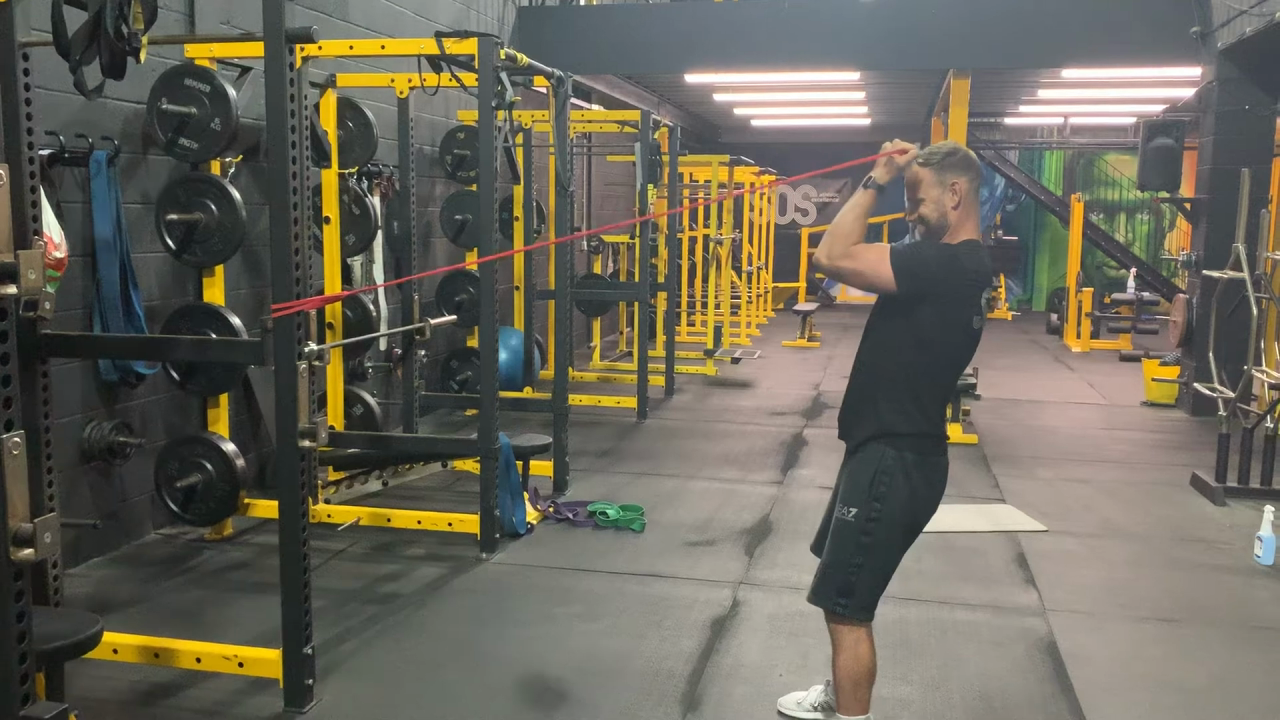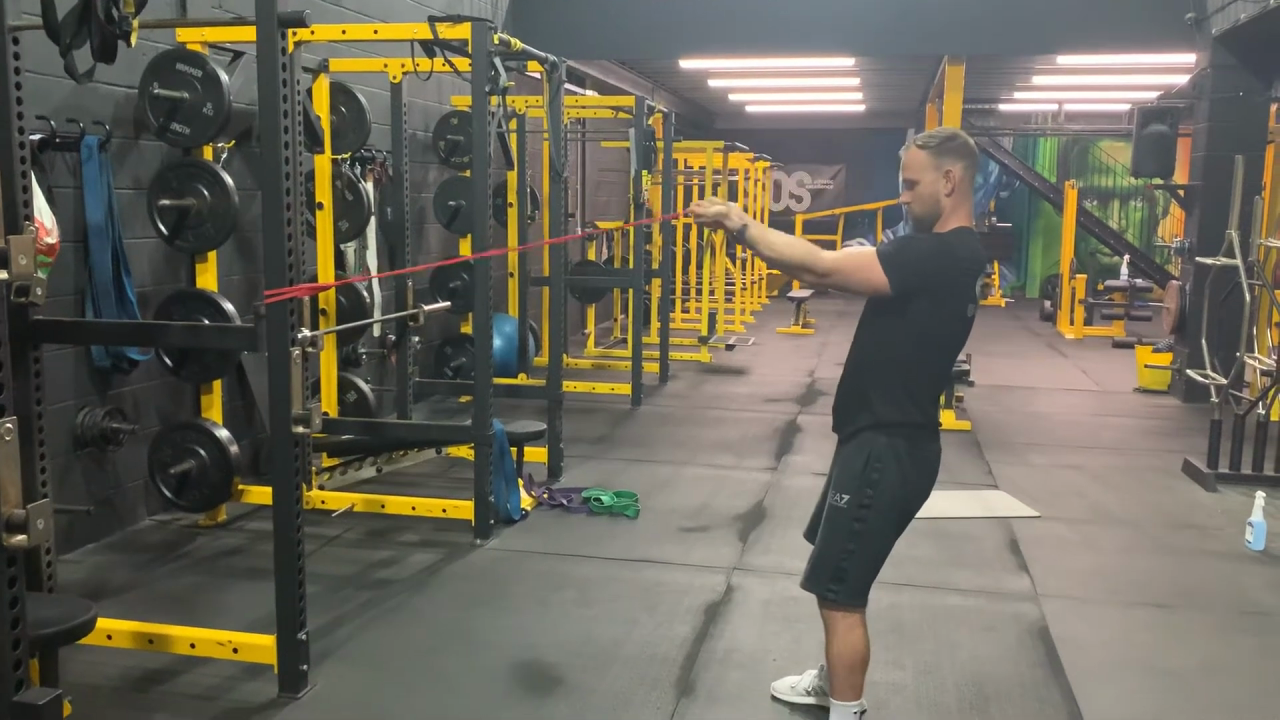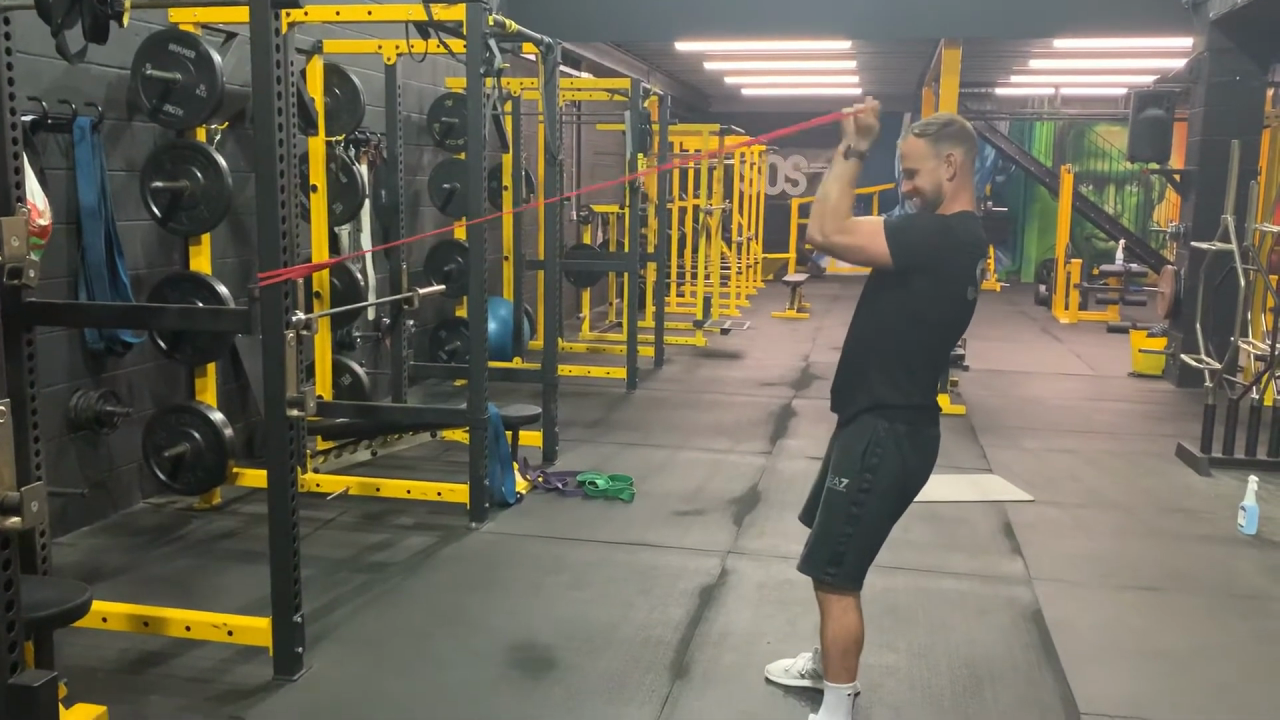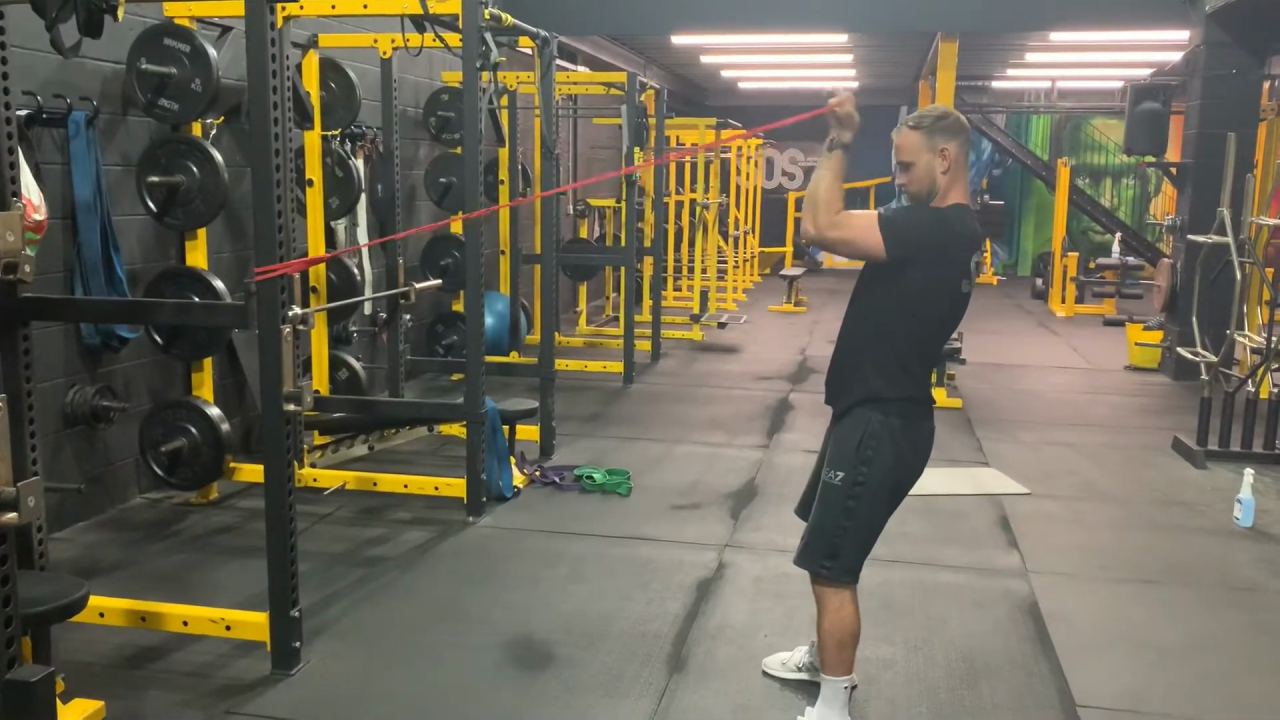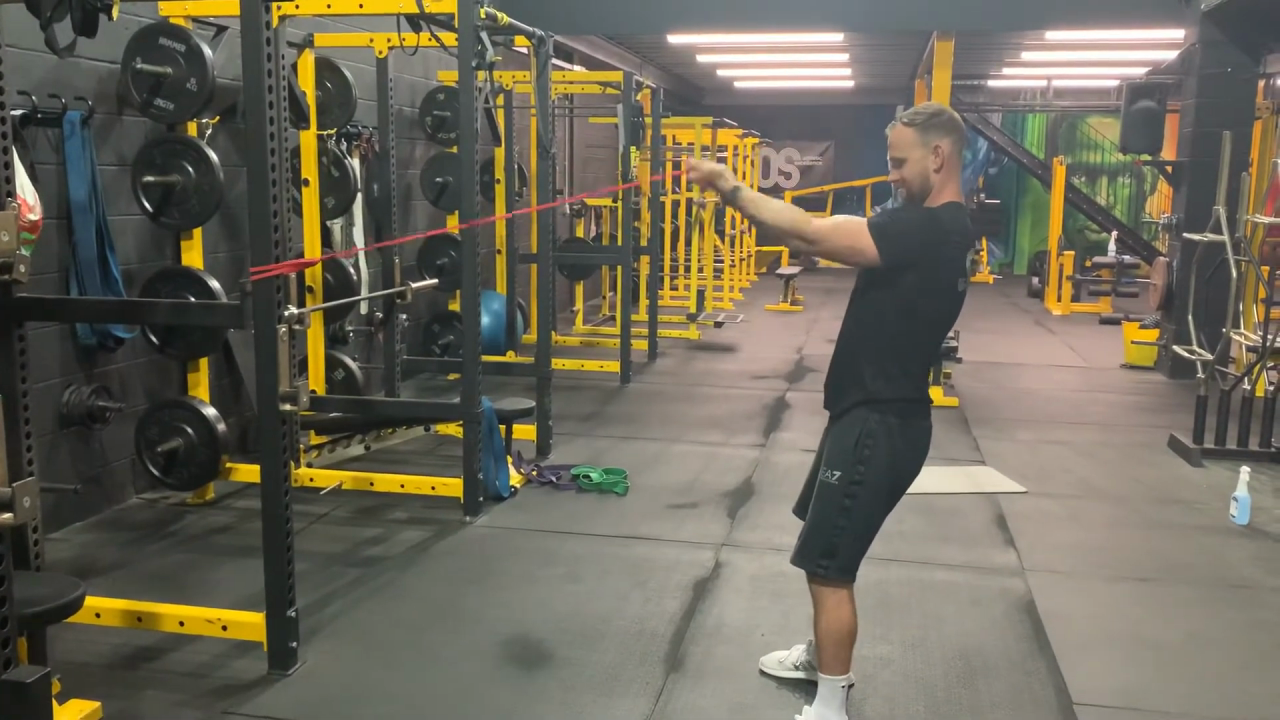
dt=1s
person 1, frame 1
left shoulder: (947, 266)
right shoulder: (956, 266)
left elbow: (833, 257)
left wrist: (876, 179)
left hip: (895, 461)
right hip: (892, 450)
left knee: (844, 605)
right knee: (843, 591)
person 1, frame 2
left shoulder: (939, 256)
right shoulder: (945, 252)
left elbow: (822, 269)
right elbow: (848, 268)
left wrist: (740, 225)
left hip: (888, 447)
right hip: (886, 437)
left knee: (838, 592)
right knee: (836, 579)
person 1, frame 3
left shoulder: (945, 237)
right shoulder: (947, 236)
left elbow: (827, 233)
right elbow: (847, 234)
left wrist: (852, 149)
left hip: (887, 431)
right hip: (882, 419)
left knee: (834, 572)
right knee: (831, 556)
right ankle: (829, 663)
person 1, frame 4
left shoulder: (938, 231)
right shoulder: (943, 228)
left elbow: (820, 227)
right elbow: (838, 227)
left wrist: (840, 142)
left hip: (881, 423)
right hip: (876, 412)
left knee: (830, 566)
right knee: (828, 552)
right ankle: (826, 657)
person 1, frame 5
left shoulder: (929, 231)
right shoulder: (938, 227)
left elbow: (810, 234)
left wrist: (730, 187)
left hip: (880, 424)
right hip: (876, 412)
left knee: (826, 566)
right knee: (827, 553)
right ankle: (824, 656)
